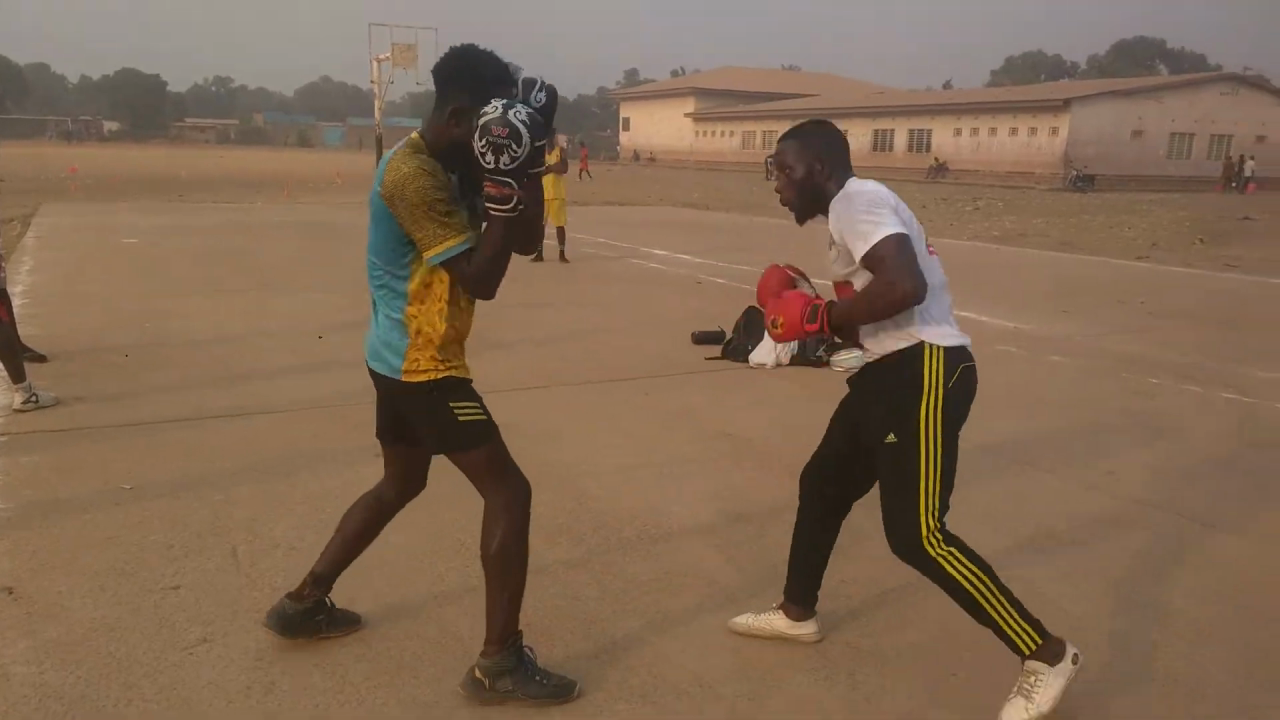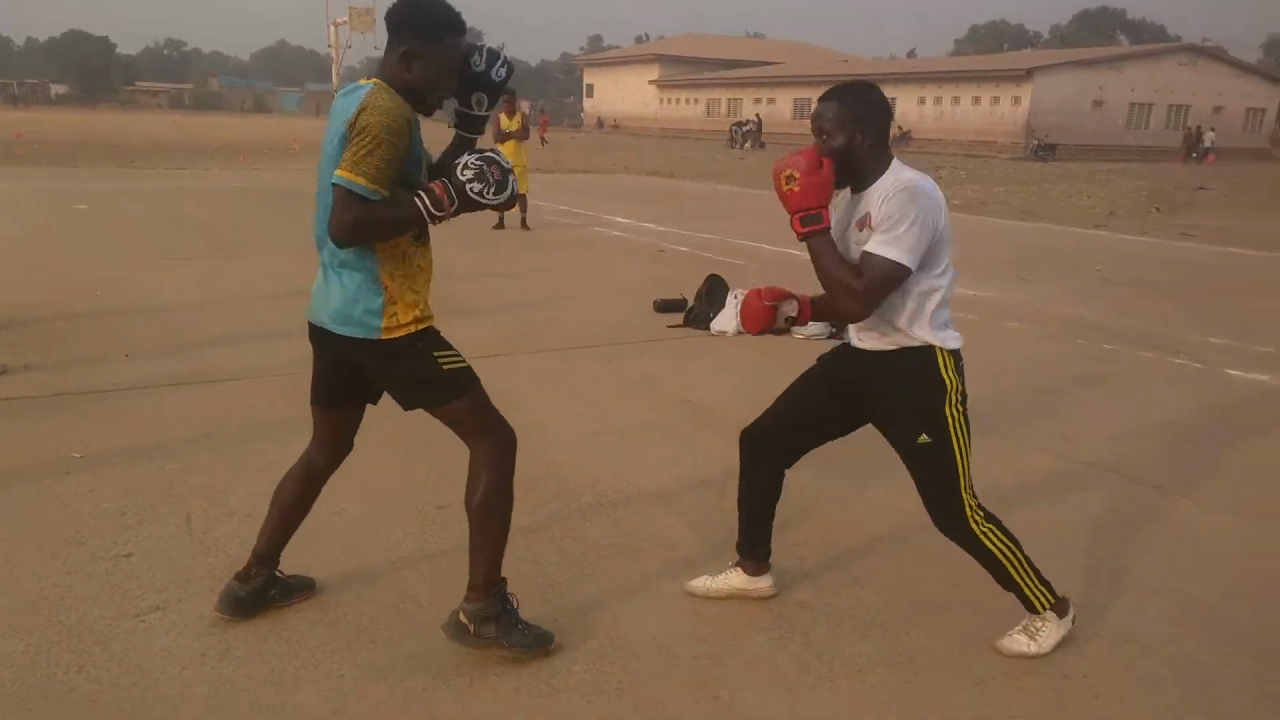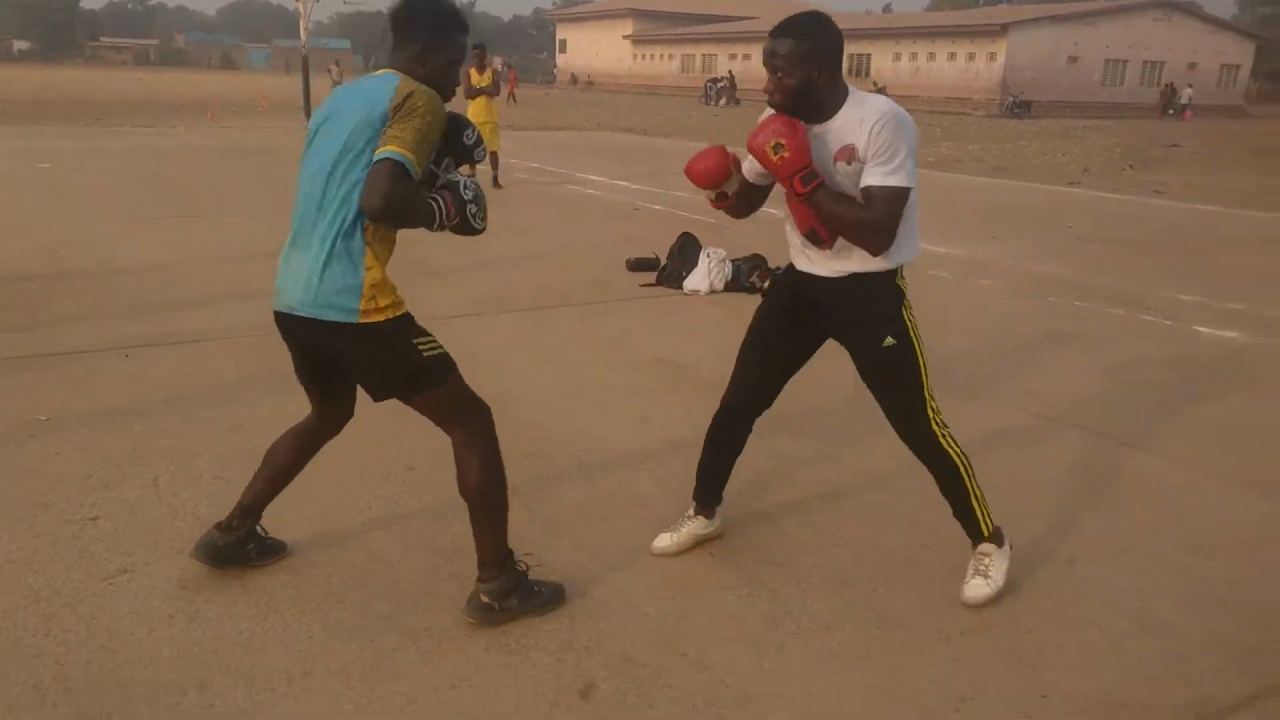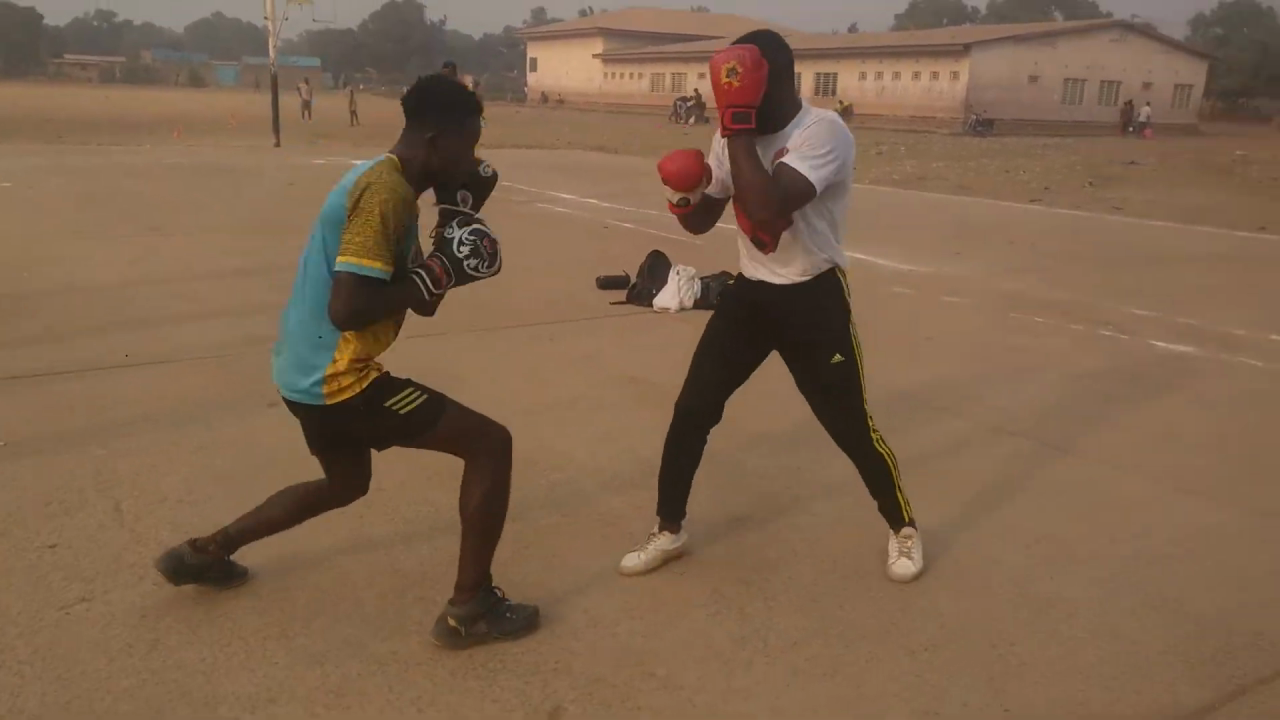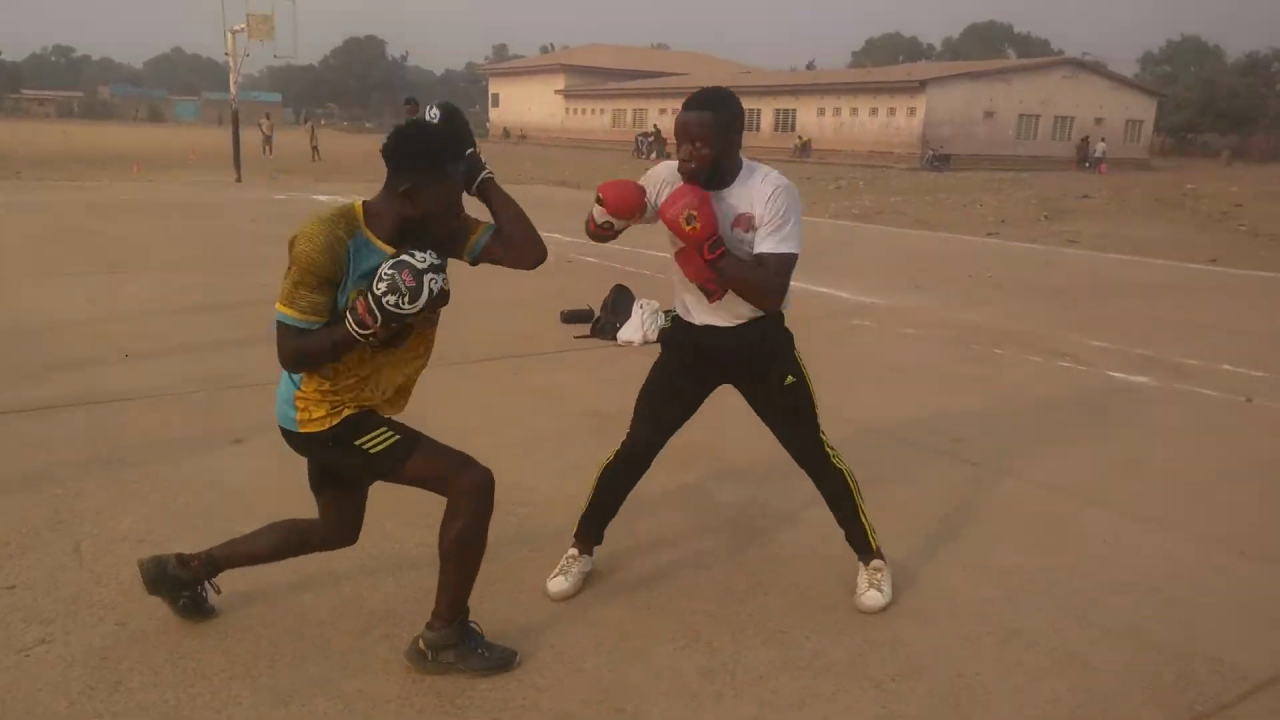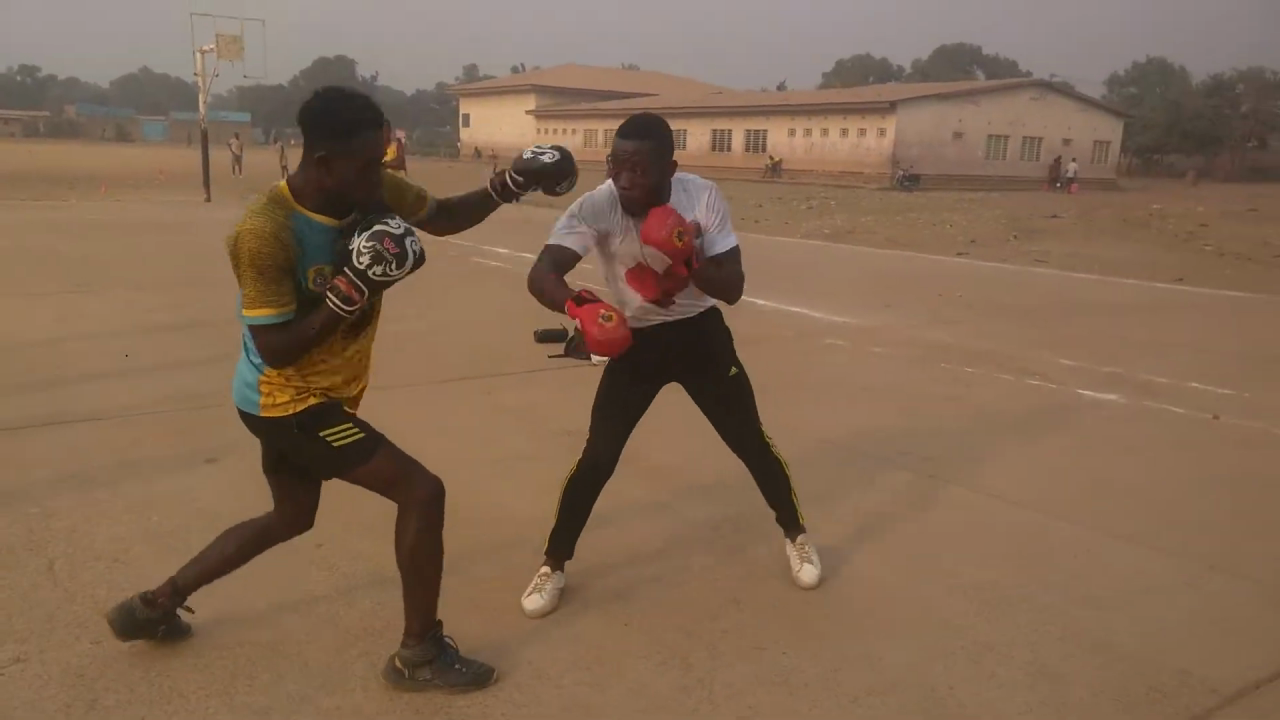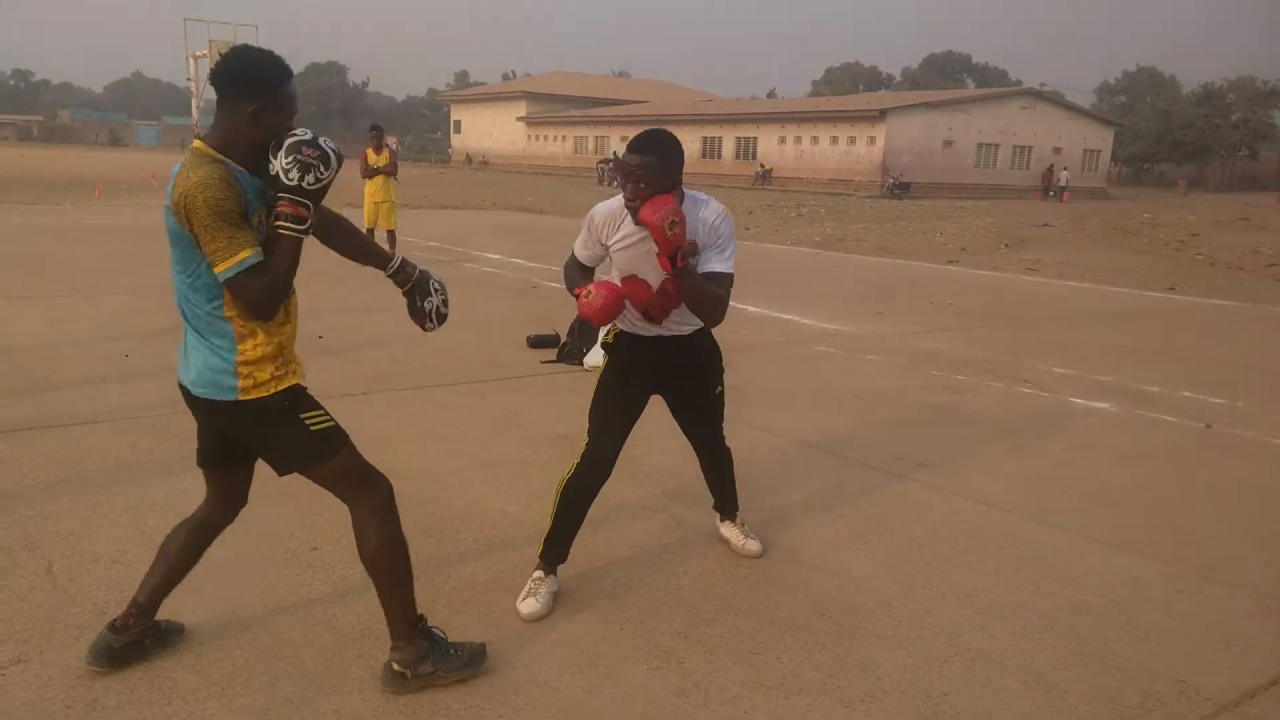
dt=0.2s
person 1, frame 1
left shoulder: (451, 163)
right shoulder: (414, 175)
left elbow: (522, 239)
right elbow: (481, 280)
left wrist: (521, 162)
right wrist: (504, 188)
left hip: (394, 357)
right hip: (421, 366)
left knee: (401, 483)
right knee: (508, 490)
left ankle: (303, 604)
right ankle: (500, 661)
person 1, frame 2
left shoulder: (362, 101)
right shoulder: (385, 111)
left elbow: (402, 190)
right elbow: (344, 225)
left wrist: (473, 112)
right wrist: (444, 195)
left hip: (333, 316)
right hip: (387, 323)
left knee: (327, 448)
right knee: (493, 440)
left ankle: (253, 579)
right ankle: (484, 608)
person 1, frame 3
left shoulder: (341, 97)
right shoulder: (418, 101)
right elbow: (377, 202)
left wrist: (431, 172)
right wrist: (444, 205)
left hip: (295, 302)
right hip: (354, 308)
left knee: (329, 415)
right knee: (471, 422)
left ankle: (232, 531)
right ankle: (496, 583)
person 1, frame 4
left shoulder: (380, 186)
right shoulder: (387, 193)
left elbow: (415, 285)
right elbow: (347, 307)
left wrist: (462, 213)
right wrist: (438, 272)
left hip: (312, 378)
right hip: (335, 382)
left knee: (344, 484)
right knee: (490, 443)
left ankle: (202, 554)
right ankle: (470, 606)
person 1, frame 5
left shoulder: (446, 231)
right shoulder: (325, 241)
left elbow: (531, 253)
right elbow: (294, 352)
left wrist: (477, 170)
right wrist: (373, 314)
left hip: (352, 411)
right hip: (320, 414)
left knee: (336, 530)
right knee: (471, 482)
left ankle: (182, 569)
right ankle: (445, 634)
person 1, frame 6
left shoulder: (360, 197)
right shoulder: (264, 229)
left elbow: (442, 216)
right elbow: (277, 347)
left wrist: (511, 182)
right wrist: (355, 286)
left hip: (301, 396)
right hip: (284, 400)
left knee: (289, 517)
right knee: (421, 491)
left ankle: (152, 607)
right ankle: (419, 652)
person 1, frame 7
left shoulder: (244, 168)
right shoulder: (209, 184)
left elbow: (325, 220)
right elbow: (259, 301)
left wrist: (398, 265)
right wrist: (292, 206)
left hip: (207, 378)
right hip: (253, 381)
left knee: (220, 505)
right knee: (371, 493)
left ankle: (128, 630)
right ankle: (412, 648)
person 2, frame 1
left shoulder: (856, 199)
right shoulder: (850, 212)
left elbow: (905, 285)
left wrist: (822, 313)
right wrist: (817, 314)
left hip: (922, 374)
right hip: (886, 374)
left knee: (916, 536)
right knee: (820, 484)
left ankle: (1046, 657)
right ankle: (796, 614)
person 2, frame 2
left shoulder: (910, 193)
right shoulder: (847, 195)
left elbow: (860, 300)
left wrist: (809, 222)
right wrist: (797, 309)
left hip: (918, 369)
right hip: (857, 360)
left knee: (953, 511)
right knee: (759, 443)
left ankle: (1051, 609)
right ankle: (752, 570)
person 2, frame 3
left shoulder: (884, 121)
right shoulder: (778, 124)
left elbow: (877, 236)
right elbow: (744, 202)
left wrist: (802, 174)
right wrist: (721, 186)
left hip: (871, 292)
right hip: (800, 286)
left knee: (918, 425)
right knee: (739, 403)
left ankle: (988, 545)
right ankle: (703, 515)
person 2, frame 4
left shoulder: (824, 131)
right shoulder: (729, 135)
left elbow: (770, 209)
right elbow: (699, 222)
left wrist: (740, 118)
right wrist: (686, 196)
left hip: (814, 300)
right hip: (749, 294)
left knee: (852, 430)
right knee: (693, 410)
left ankle: (902, 527)
right ankle: (668, 530)
person 2, frame 5
left shoulder: (773, 191)
right shoulder: (665, 179)
left elbow: (771, 297)
right elbow: (607, 222)
left wrist: (711, 247)
right wrist: (605, 217)
left hip: (758, 339)
right hip: (691, 337)
left knee: (812, 452)
right knee: (638, 447)
left ankle: (870, 559)
right ankle: (581, 548)
person 2, frame 6
left shoulder: (699, 199)
right shoulder: (595, 206)
left elbow: (731, 288)
right elbow: (541, 275)
left wrist: (687, 256)
right wrist: (579, 305)
left hip: (702, 336)
right hip: (636, 341)
left knee: (751, 441)
right knee: (599, 454)
left ankle: (794, 533)
right ankle: (553, 565)
person 2, frame 7
left shoulder: (713, 218)
right shoulder: (605, 216)
left elbow: (715, 313)
right elbow: (578, 270)
left wrist: (676, 259)
right wrist: (587, 296)
left hip: (692, 349)
right hip: (631, 348)
left knee: (711, 443)
right knee: (597, 459)
left ankle: (728, 518)
right ankle: (545, 570)
